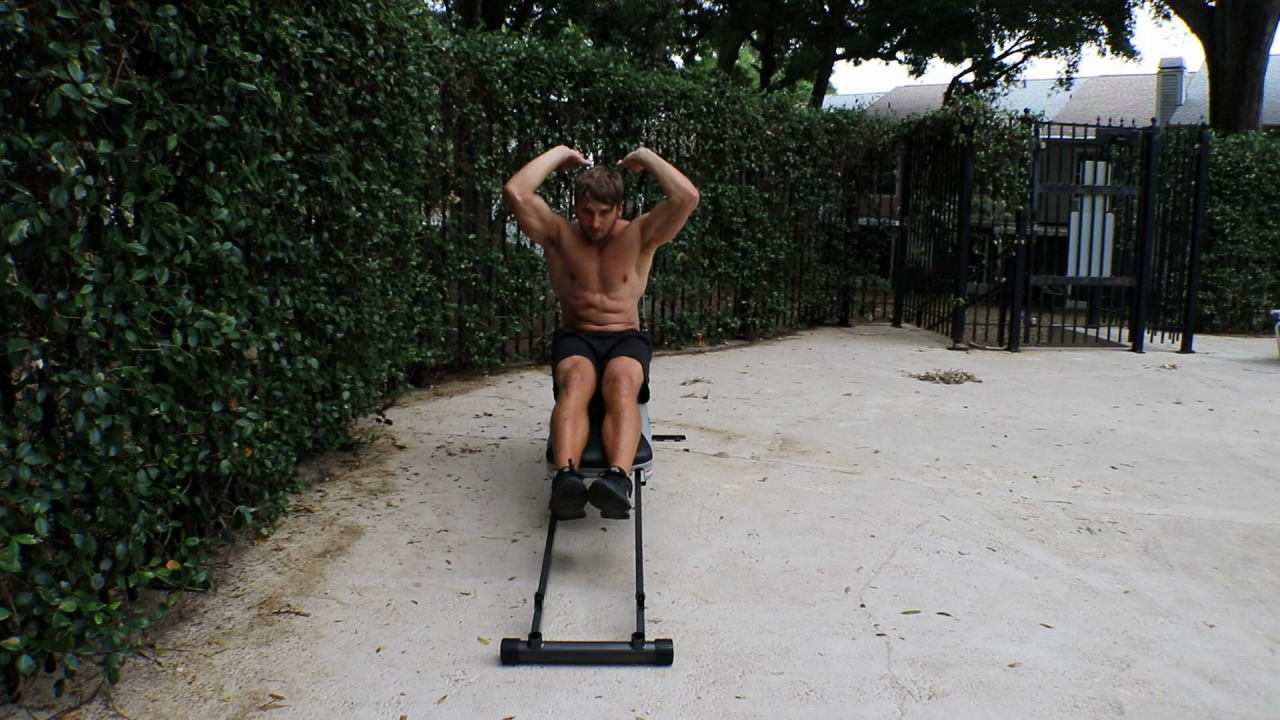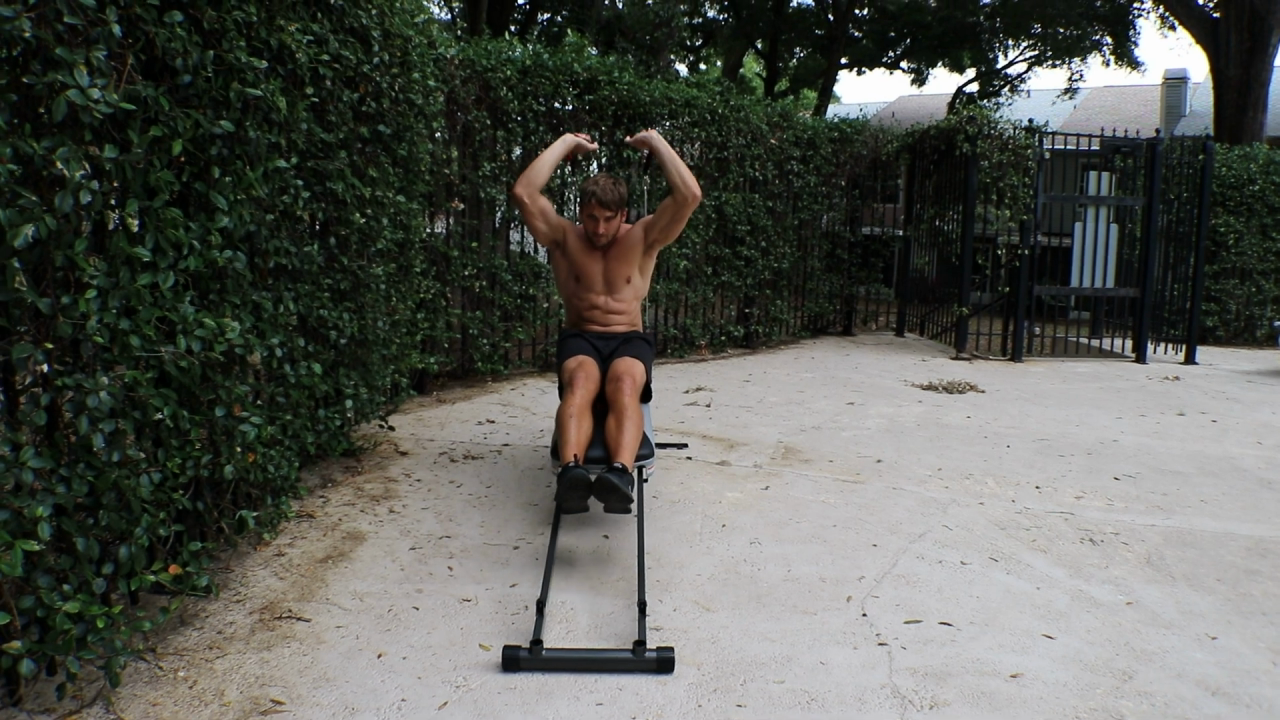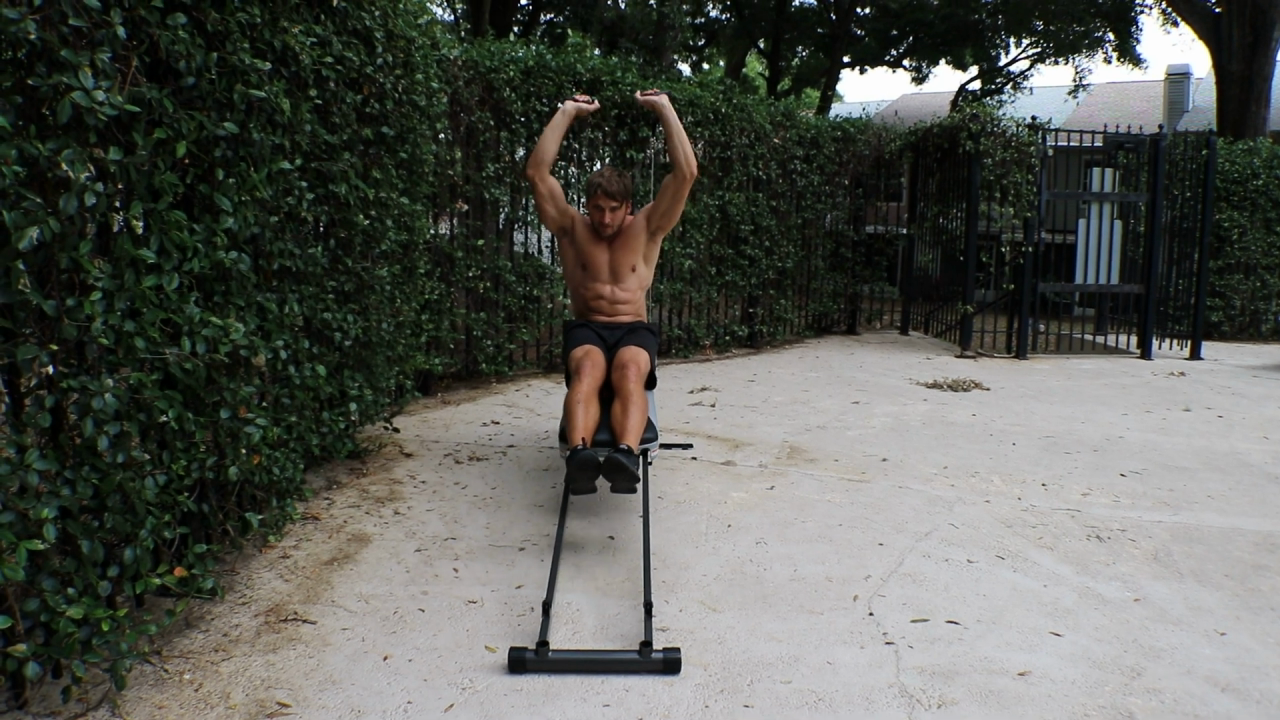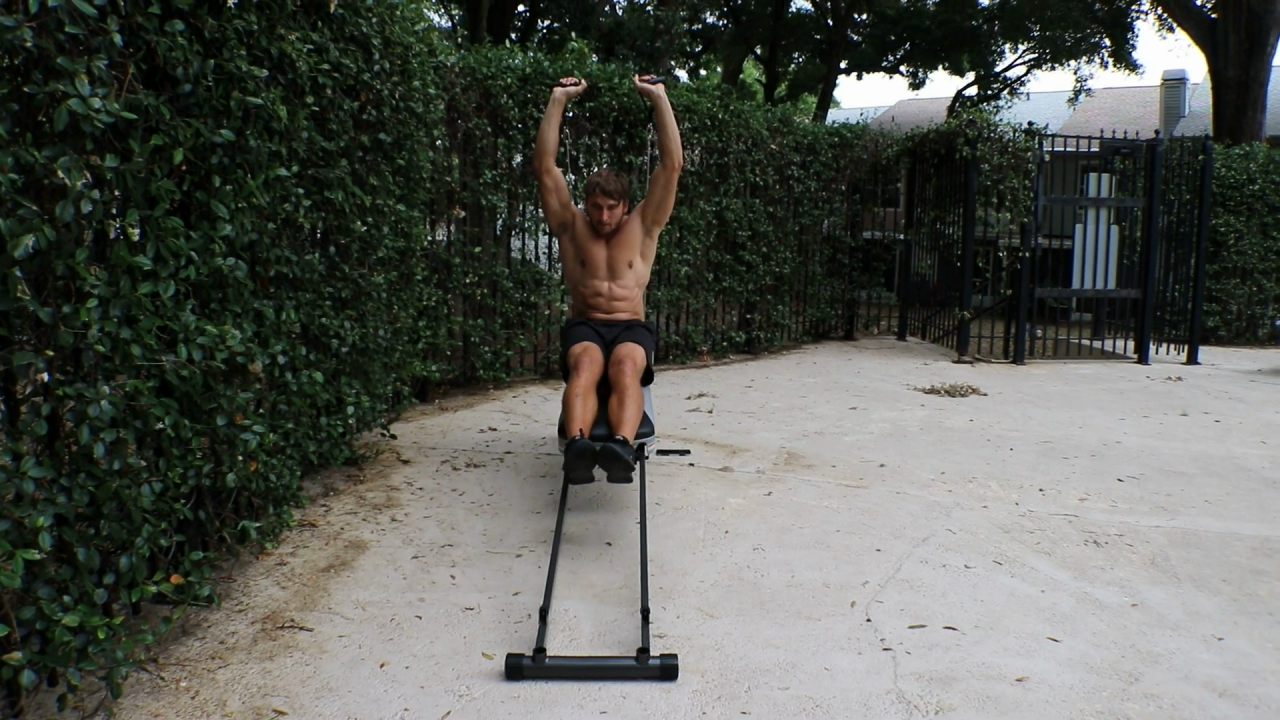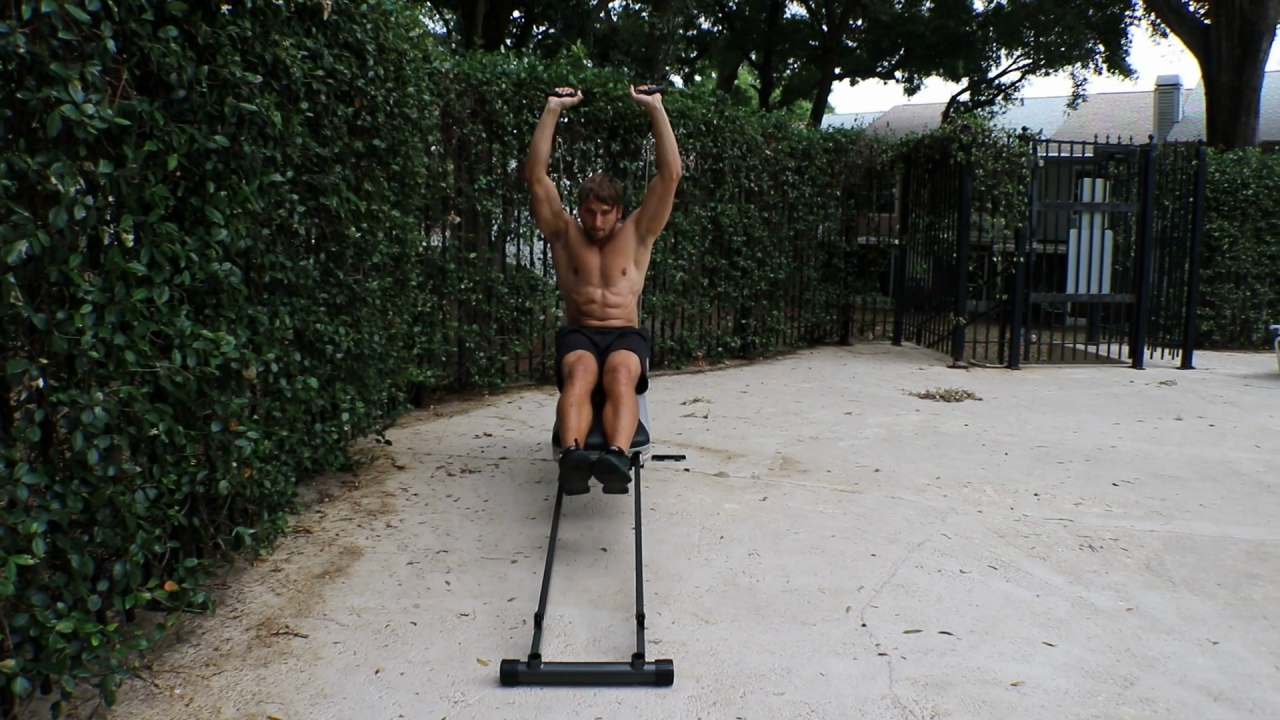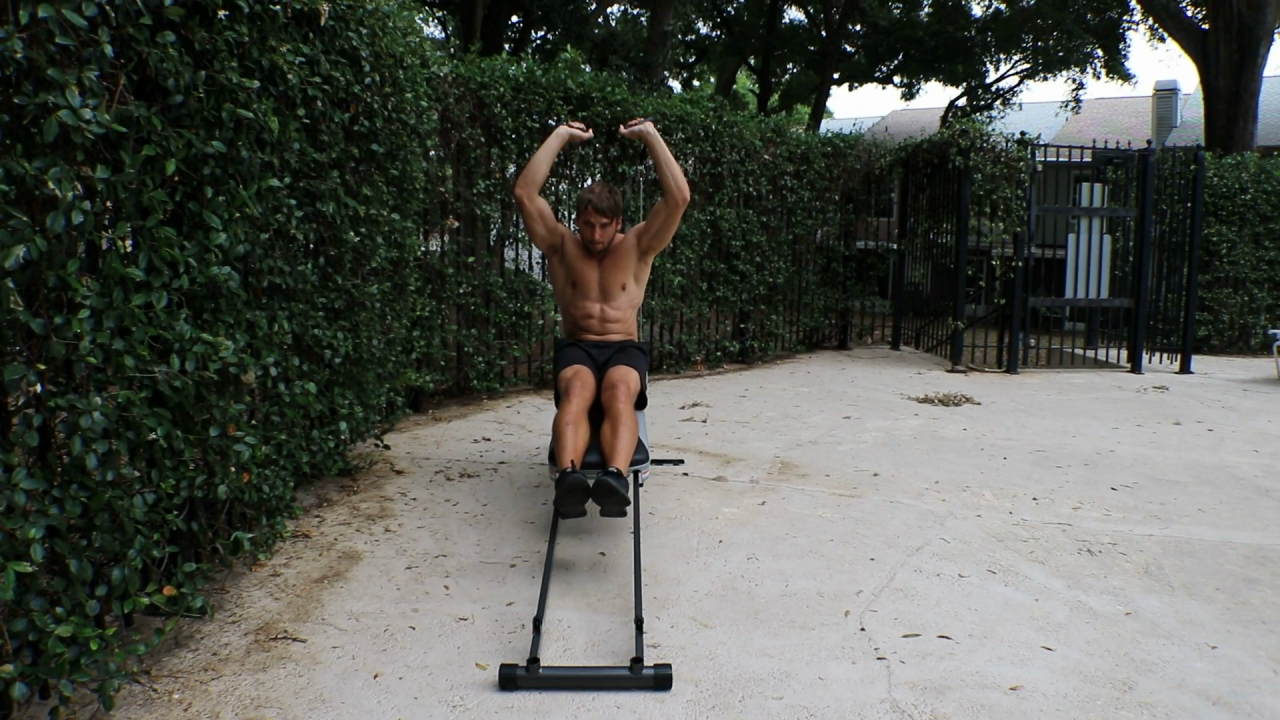
dt=0.3s
person 1, frame 1
left shoulder: (640, 234)
right shoulder: (558, 232)
left elbow: (688, 197)
right elbow: (515, 192)
left wrist: (646, 157)
right wrist: (560, 153)
left hip: (627, 338)
right hip: (575, 336)
left knee: (620, 386)
right knee: (575, 384)
left ankle: (618, 479)
right ankle: (565, 478)
person 1, frame 2
left shoulder: (643, 237)
right shoulder: (563, 236)
left elbow: (690, 196)
right elbow: (523, 193)
left wrist: (655, 142)
right wrist: (566, 143)
left hip: (630, 339)
right hip: (580, 338)
left knee: (624, 384)
right knee: (580, 382)
left ankle: (621, 473)
right ankle: (570, 471)
person 1, frame 3
left shoulder: (647, 229)
right shoulder: (571, 228)
left elbow: (685, 174)
right elbow: (537, 174)
left wrist: (665, 108)
right wrist: (566, 112)
left hip: (635, 330)
right hip: (586, 329)
left knee: (628, 370)
right knee: (588, 369)
left ankle: (627, 457)
right ankle: (578, 455)
person 1, frame 4
left shoulder: (643, 228)
right shoulder: (571, 227)
left elbow: (672, 165)
right elbow: (545, 167)
left wrist: (659, 98)
right wrist: (558, 99)
left hip: (632, 328)
right hip: (584, 327)
left knee: (625, 366)
right knee: (586, 364)
left ankle: (622, 446)
right ankle: (577, 446)
person 1, frame 5
left shoulder: (637, 234)
right shoulder: (564, 233)
left elbow: (671, 174)
right elbow: (535, 175)
left wrist: (655, 108)
right wrist: (552, 109)
left hip: (626, 335)
right hip: (578, 334)
left knee: (619, 374)
right knee: (580, 373)
left ankle: (617, 458)
right ankle: (572, 456)
person 1, frame 6
left shoulder: (637, 247)
right shoulder: (561, 246)
left elbow: (678, 198)
right elbow: (524, 194)
left wrist: (650, 135)
right wrist: (561, 136)
left hip: (625, 348)
right hip: (576, 347)
left knee: (618, 390)
right knee: (577, 389)
left ankle: (615, 478)
right ankle: (568, 477)
